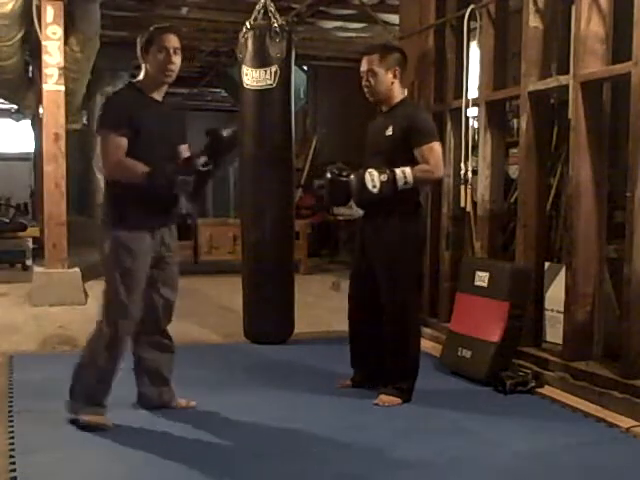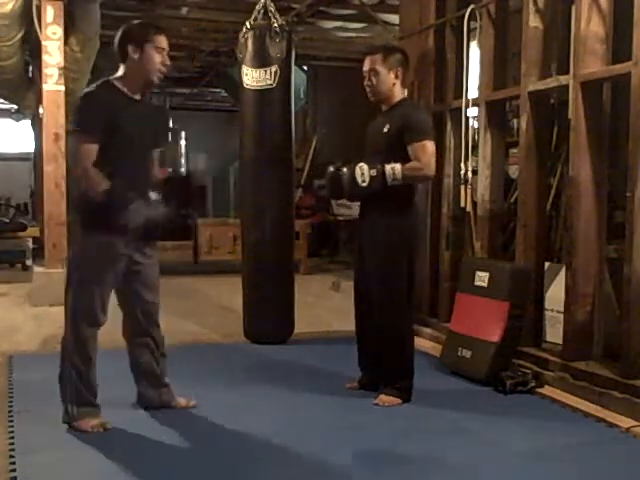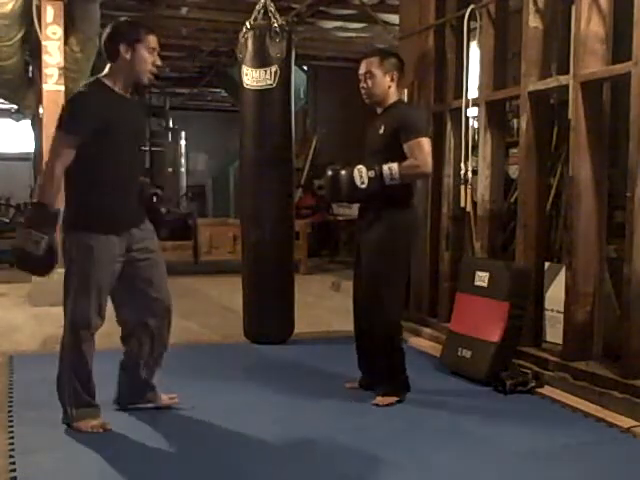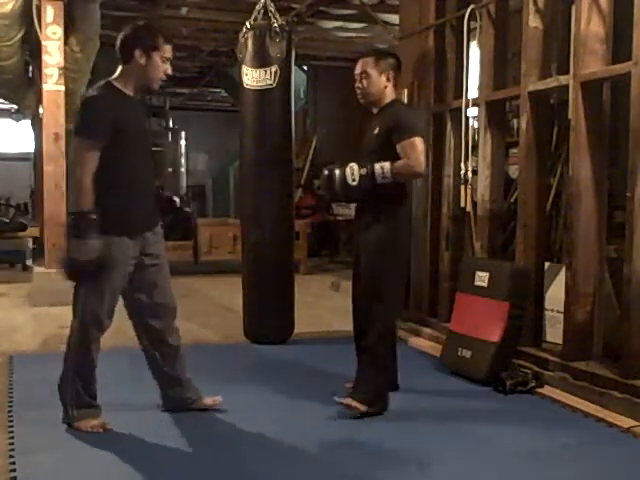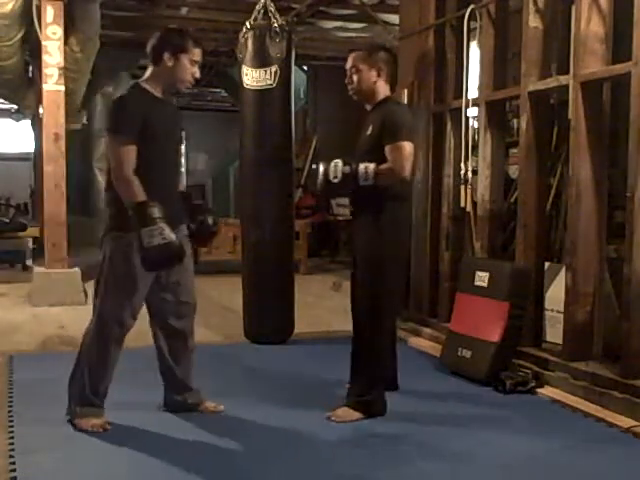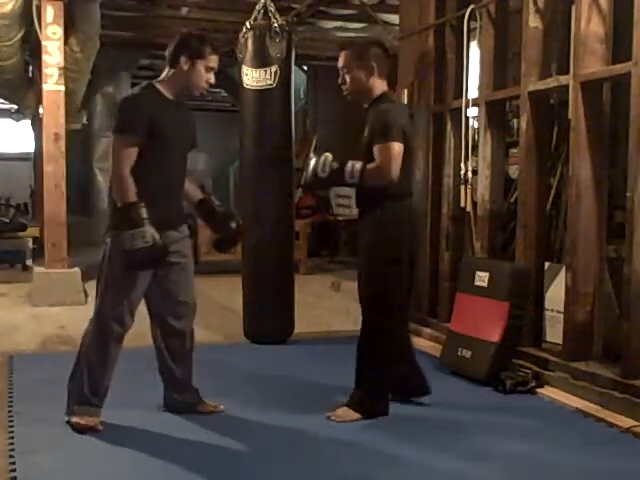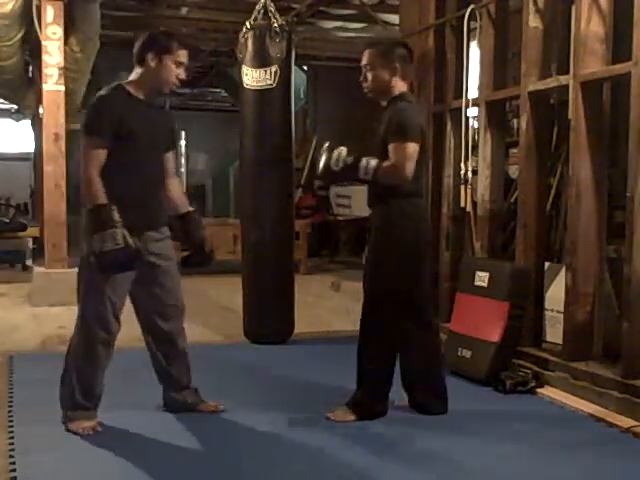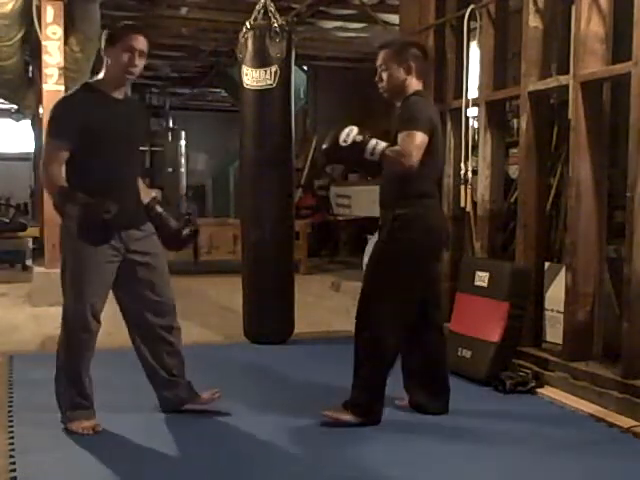
dt=0.3s
person 1, frame 1
left shoulder: (173, 115)
right shoulder: (121, 103)
left elbow: (181, 167)
right elbow: (112, 164)
left wrist: (200, 165)
right wrist: (160, 176)
left hip: (163, 224)
right hip: (128, 225)
left knee: (159, 312)
right knee: (121, 315)
left ankle: (156, 390)
right ankle: (86, 400)
person 1, frame 2
left shoulder: (152, 111)
right shoulder: (96, 101)
right elbow: (82, 167)
right wrist: (120, 204)
left hip: (137, 229)
right hip: (101, 229)
left knee: (145, 313)
right knee: (85, 317)
left ankle: (154, 390)
right ankle: (80, 406)
person 1, frame 3
left shoulder: (134, 106)
right shoulder: (87, 101)
right elbow: (55, 168)
left wrist: (149, 197)
right wrist: (42, 222)
left hip: (136, 227)
right hip: (94, 232)
left knee: (155, 307)
right knee: (84, 321)
left ankle: (137, 389)
right ankle: (80, 407)
person 1, frame 4
left shoulder: (136, 106)
right shoulder: (98, 104)
right elbow: (83, 174)
right wrist: (83, 231)
left hip: (146, 230)
right hip: (110, 232)
left knee: (160, 314)
right knee: (92, 320)
left ankle: (180, 393)
right ankle: (79, 407)
person 1, frame 5
left shoulder: (170, 109)
right shoulder: (130, 105)
right elbow: (123, 173)
left wrist: (189, 206)
right wrist: (149, 222)
left hip: (172, 228)
right hip: (134, 231)
left knee: (179, 313)
right knee: (113, 318)
left ankle: (181, 394)
right ankle: (85, 404)
person 1, frame 6
left shoulder: (183, 114)
right shoulder: (139, 105)
right elbow: (121, 171)
left wrist: (209, 208)
right wrist: (136, 224)
left hip: (174, 231)
right hip: (135, 230)
left knee: (179, 314)
right knee: (112, 318)
left ankle: (181, 394)
right ankle: (84, 404)
person 1, frame 7
left shoulder: (161, 117)
right shoulder: (109, 106)
right elbow: (90, 173)
left wrist: (189, 223)
right wrist: (107, 225)
left hip: (155, 233)
right hip: (114, 233)
left knee: (168, 315)
right knee: (98, 322)
left ankle: (180, 394)
right ankle: (79, 407)
person 1, frame 8
left shoulder: (136, 112)
right shoulder: (75, 105)
right elbow: (51, 169)
left wrist: (158, 214)
right wrist: (74, 203)
left hip: (137, 230)
right hip: (91, 232)
left knee: (159, 312)
right knee: (81, 321)
left ankle: (176, 391)
right ankle: (76, 408)
person 2, frame 1
left shoulder: (414, 117)
right shoulder: (376, 122)
left elbow: (434, 170)
left wrist: (388, 179)
right wrist: (353, 183)
left hip: (401, 223)
right hip: (373, 222)
left knee: (400, 305)
right knee: (361, 300)
left ankle: (399, 384)
right ankle: (367, 372)
person 2, frame 2
left shoulder: (412, 116)
right shoulder: (377, 121)
left elbow: (426, 168)
left wrist: (378, 174)
right wrist: (355, 179)
left hip: (395, 220)
right hip: (371, 218)
left knee: (392, 303)
right knee: (367, 300)
left ankle: (398, 384)
right ankle: (373, 375)
person 2, frame 3
left shoulder: (408, 117)
right shoulder: (377, 123)
left elbow: (423, 165)
left wrist: (376, 175)
right wrist: (352, 182)
left hip: (393, 219)
right hip: (371, 217)
left knee: (382, 301)
right knee: (365, 300)
left ankle: (394, 382)
right ankle: (373, 374)
person 2, frame 4
left shoulder: (402, 116)
right shoulder: (375, 120)
left elbow: (416, 164)
left wrist: (369, 172)
right wrist: (347, 180)
left hip: (390, 221)
right hip: (370, 218)
left knee: (378, 305)
right knee: (366, 302)
left ankle: (370, 392)
right ankle: (380, 376)
person 2, frame 5
left shoulder: (395, 115)
right shoulder: (373, 116)
left elbow: (400, 169)
left hip: (385, 222)
right hip: (368, 219)
left knee: (375, 309)
right knee: (366, 304)
left ankle: (367, 397)
right ankle: (381, 376)
person 2, frame 6
left shoulder: (386, 114)
right shoulder: (380, 112)
left elbow: (387, 171)
left wrist: (339, 171)
right wrist: (340, 171)
left hip: (388, 221)
right hip: (383, 220)
left knee: (379, 312)
right knee: (389, 309)
left ankle: (368, 399)
right ankle: (407, 380)
person 2, frame 7
left shoulder: (402, 112)
right shoulder: (399, 111)
left elbow: (401, 169)
left wrist: (353, 166)
right wrist: (353, 164)
left hip: (398, 221)
right hip: (404, 221)
left knee: (381, 312)
right knee: (413, 313)
left ankle: (369, 401)
right ankle: (429, 395)
person 2, frame 8
left shoulder: (414, 107)
right shoulder: (419, 108)
left elbow: (407, 158)
left wrist: (362, 145)
right wrist: (363, 149)
left hip: (410, 221)
right hip: (423, 219)
left knee: (379, 311)
right knee: (422, 312)
left ankle: (364, 404)
right ankle: (430, 395)
